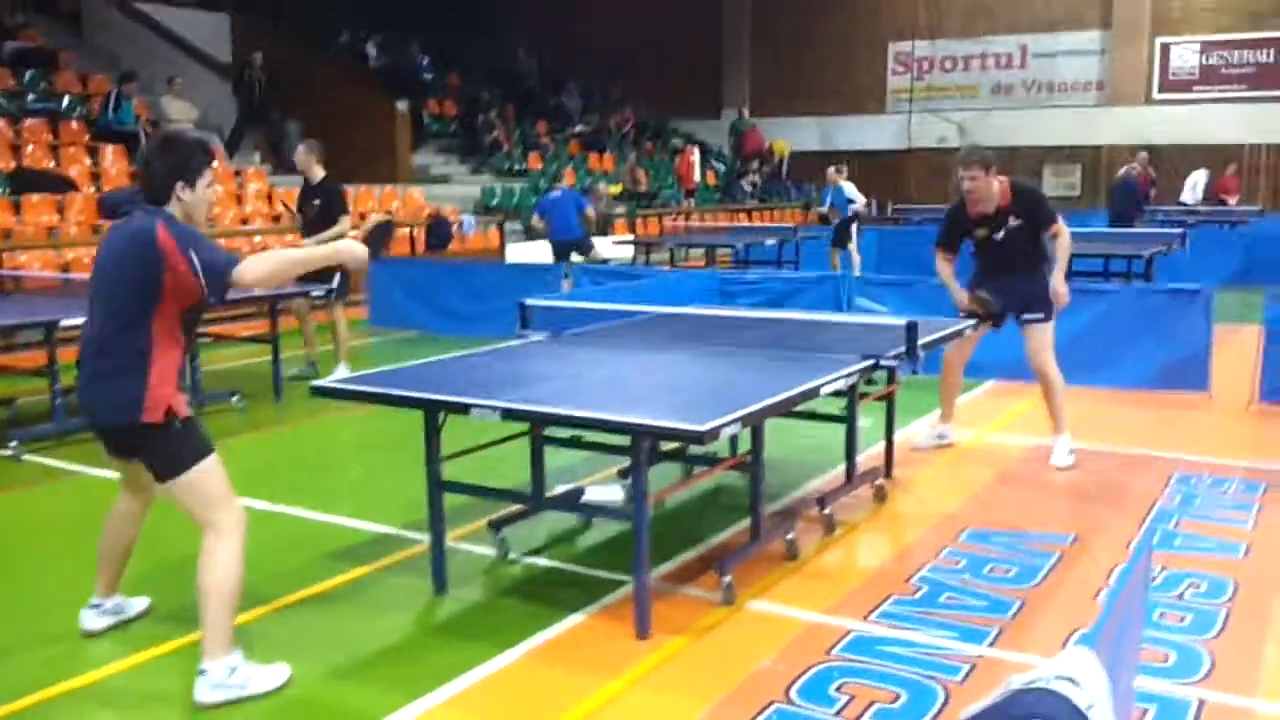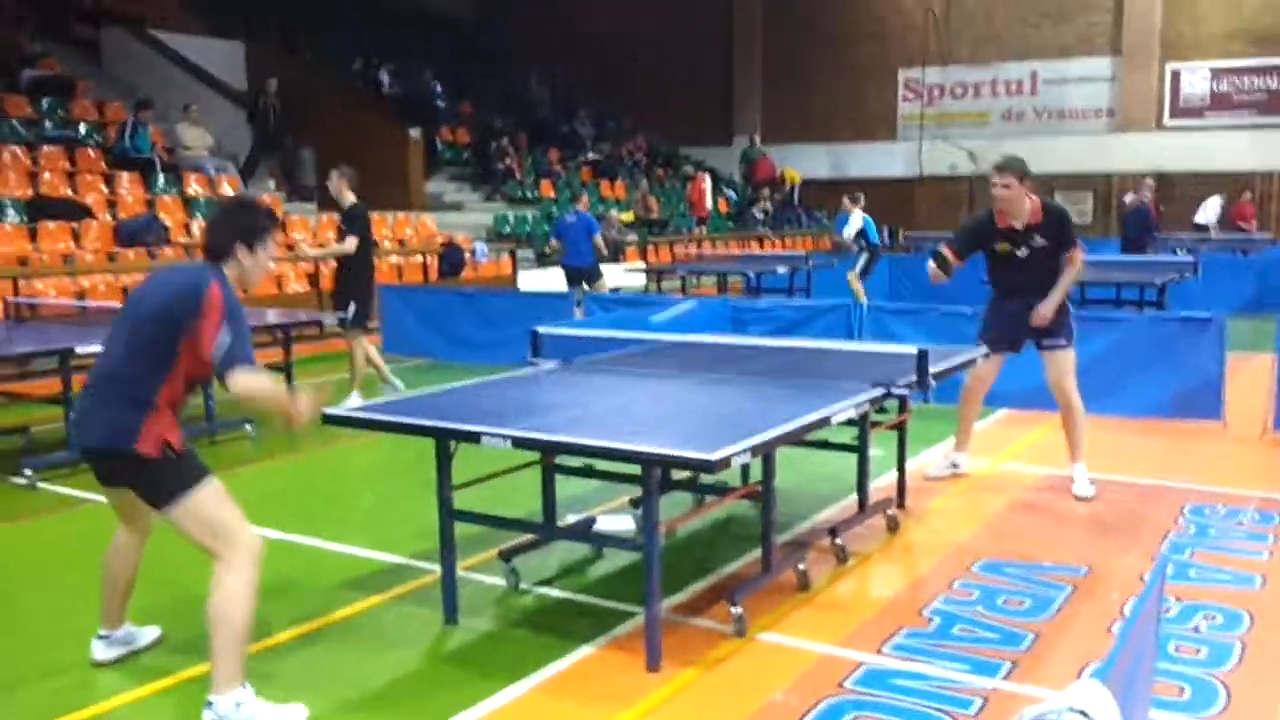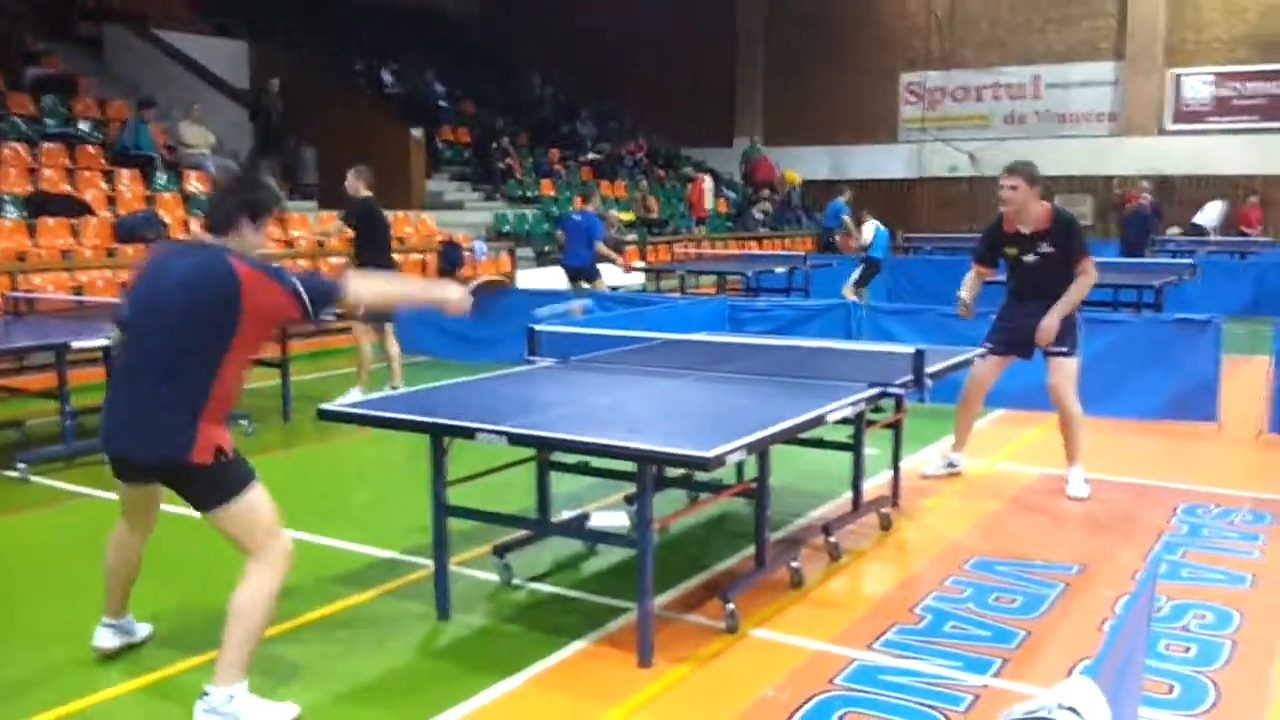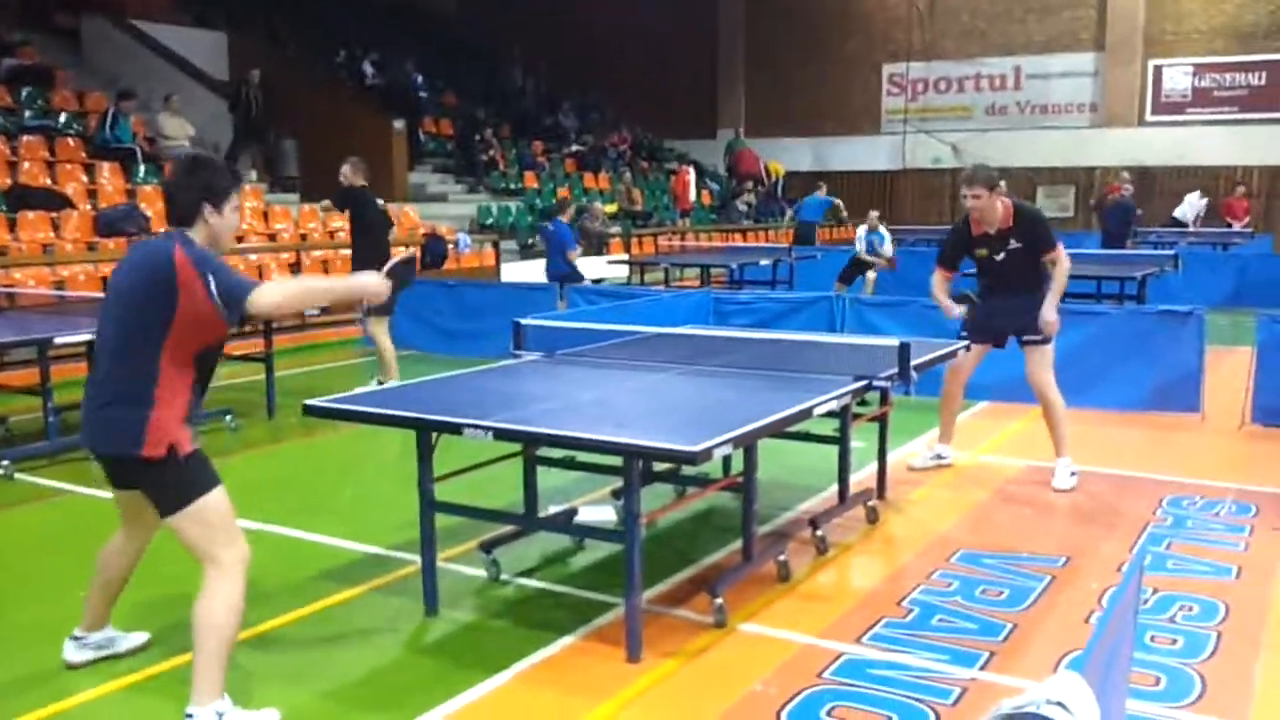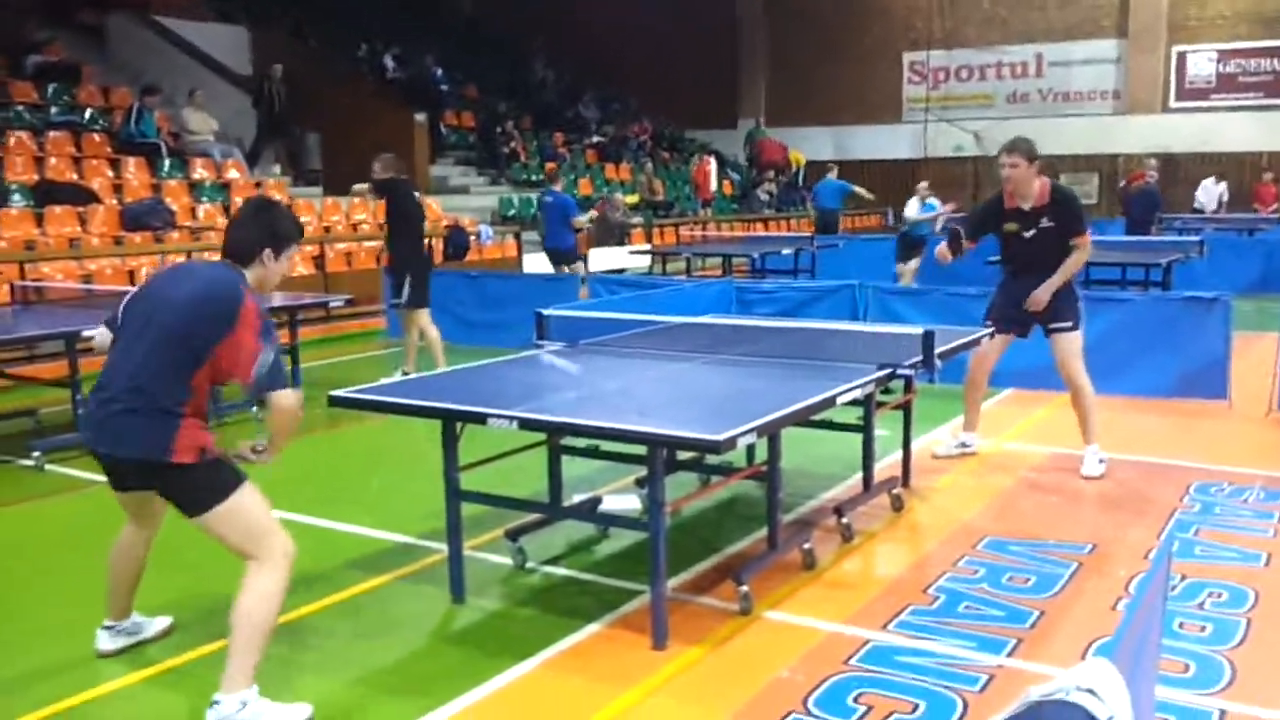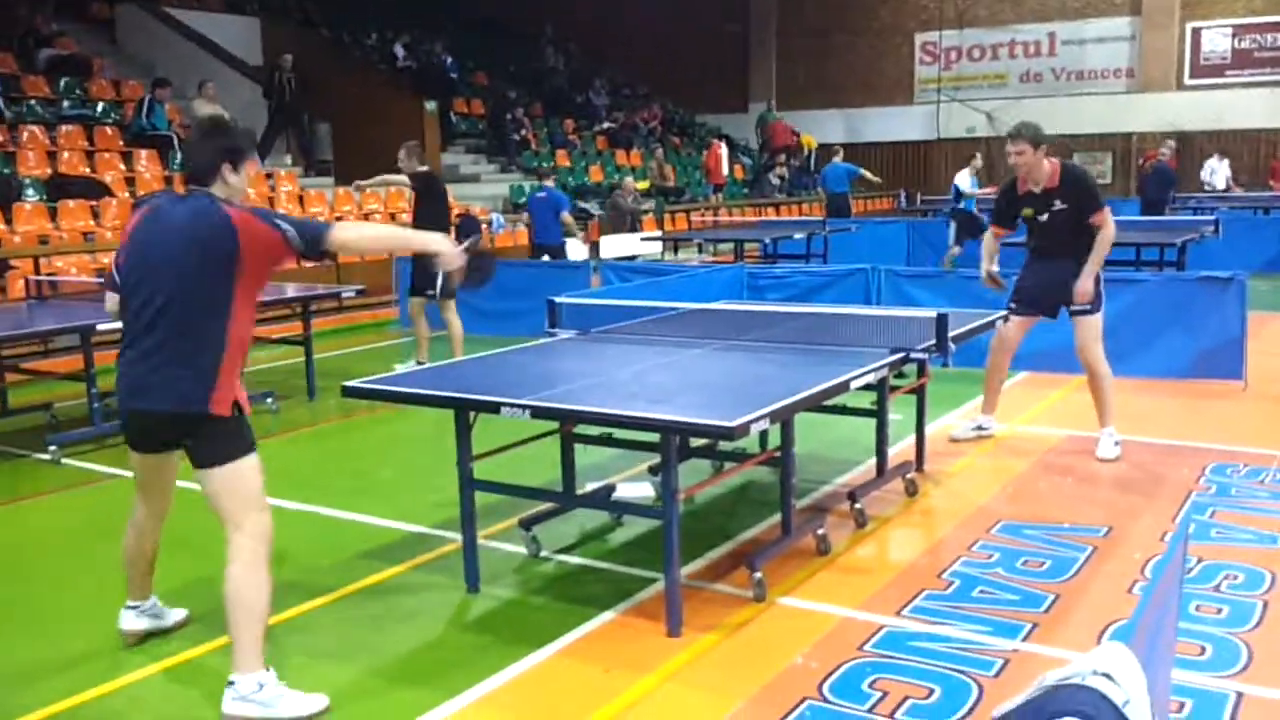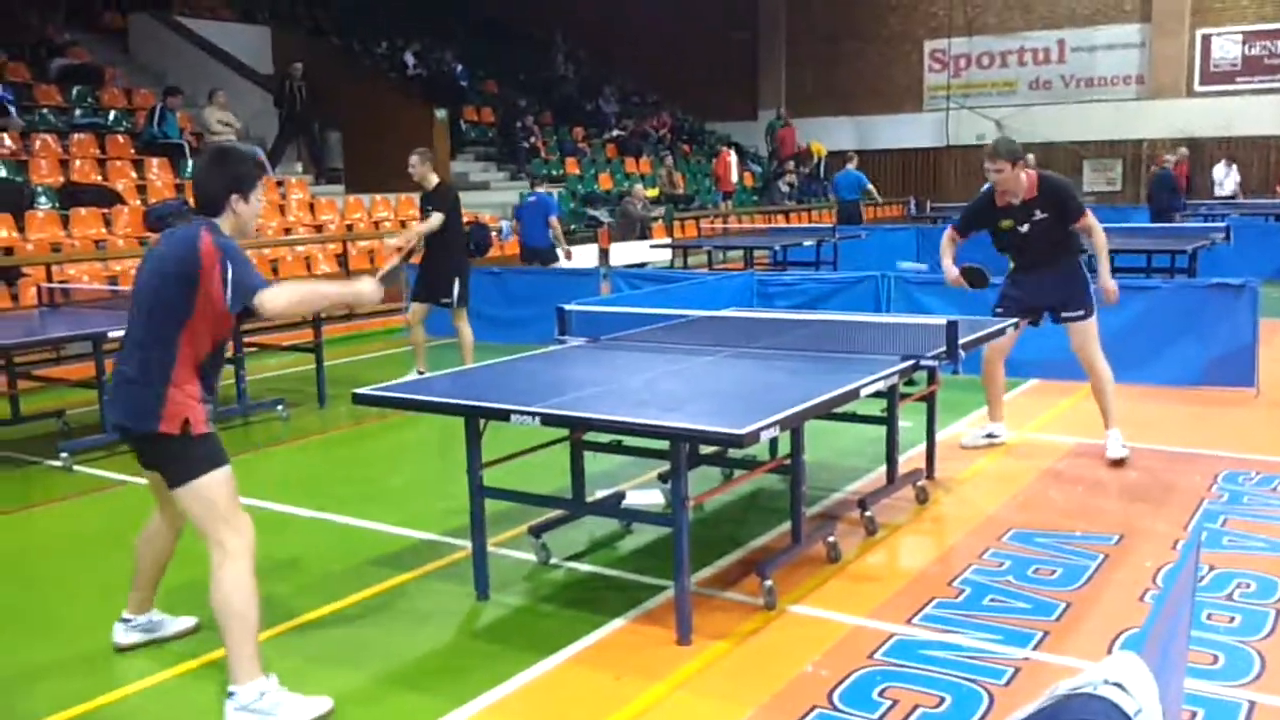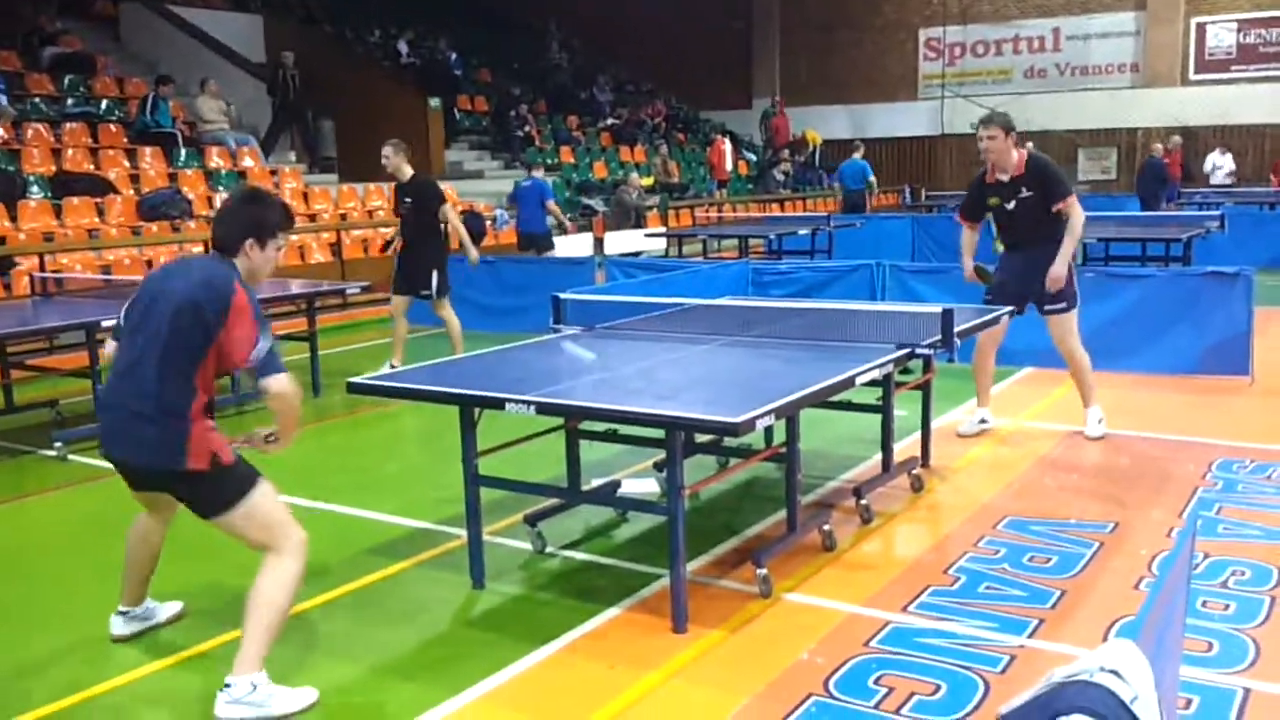
dt=0.3s
person 1, frame 1
left shoulder: (128, 230)
right shoulder: (165, 236)
right elbow: (244, 273)
right wrist: (334, 250)
left hip: (105, 392)
right hip: (146, 400)
left knee: (137, 492)
right knee: (225, 521)
left ankle: (103, 603)
right ankle: (220, 669)
person 1, frame 2
left shoulder: (172, 279)
right shoulder: (215, 295)
right elbow: (245, 383)
right wrist: (293, 406)
left hip: (97, 425)
right hip: (140, 435)
left knee: (135, 522)
right knee: (241, 549)
left ankle: (111, 634)
person 1, frame 3
left shoulder: (158, 260)
right shoulder: (245, 277)
left elbow: (122, 330)
right elbow: (350, 291)
right wrist: (436, 292)
left hip: (123, 426)
right hip: (188, 441)
left knee: (134, 522)
right knee: (271, 554)
left ankle: (114, 625)
person 1, frame 4
left shoulder: (146, 255)
right shoulder: (186, 261)
left elbow: (127, 330)
right elbow: (262, 299)
right wrist: (356, 286)
left hip: (106, 421)
right hip: (151, 432)
left knee: (137, 527)
right knee: (228, 557)
left ankle: (89, 635)
person 1, frame 5
left shoulder: (171, 277)
right shoulder: (242, 307)
left elbow: (108, 337)
right elbow: (284, 402)
right wrist: (273, 444)
left hip: (105, 426)
right hip: (166, 442)
left knee: (144, 519)
right knee: (273, 553)
left ankle: (118, 626)
person 1, frame 6
left shoulder: (146, 215)
right shoulder: (235, 222)
left elbow: (113, 300)
right elbow: (336, 237)
right wrist: (427, 241)
left hip: (138, 390)
right hip: (204, 396)
left knee: (151, 502)
right knee: (250, 531)
left ankle: (139, 609)
person 1, frame 7
left shoulder: (177, 241)
right shoulder: (210, 245)
right elbow: (270, 303)
right wrist: (352, 289)
left hip: (134, 403)
right hip: (166, 410)
left knee: (172, 511)
right knee: (232, 540)
left ankle: (137, 619)
person 1, frame 8
left shoulder: (167, 273)
right shoulder: (232, 292)
left elbow: (115, 351)
right elbow: (279, 387)
right wrist: (285, 431)
left hip: (119, 428)
right hip: (179, 444)
left knee: (158, 508)
right knee: (288, 543)
left ankle: (130, 611)
person 2, frame 1
left shoulder: (1027, 195)
right shoulder: (959, 214)
left elbow: (1062, 235)
right elbow: (944, 259)
left wrist: (1059, 278)
right wrist: (957, 292)
left hip: (1033, 282)
right hip: (987, 285)
left knee: (1042, 361)
right knee: (953, 355)
left ankle: (1062, 440)
right ankle: (944, 428)
person 2, frame 2
left shoulder: (1054, 216)
right shoulder: (982, 225)
left elbow: (1076, 261)
right elbow: (945, 257)
left wrist: (1052, 301)
right wrist: (936, 267)
left hip: (1048, 306)
right hip: (1005, 306)
left knee: (1064, 387)
right knee: (974, 382)
left ankle: (1079, 469)
right ankle: (958, 457)
person 2, frame 3
left shoulder: (1063, 224)
right shoulder: (997, 230)
left elbow: (1087, 275)
right elbow: (978, 272)
left wrist: (1054, 317)
right wrist: (967, 294)
left hip: (1056, 315)
right hip: (1015, 310)
left knee: (1062, 391)
right knee: (974, 383)
left ankle: (1075, 470)
right ankle: (955, 457)
person 2, frame 4
left shoulder: (1029, 218)
right shoulder: (961, 232)
left elbow: (1060, 263)
right elbow: (941, 275)
left wrist: (1050, 306)
right wrist: (946, 303)
left hip: (1031, 302)
right hip: (988, 303)
left knee: (1041, 381)
right knee: (953, 373)
left ankle: (1064, 462)
right ankle: (942, 449)
person 2, frame 5
left shoulder: (1062, 199)
right shoulder: (994, 206)
left elbow: (1082, 248)
right elbow: (961, 243)
left wrist: (1049, 286)
right wrist: (944, 250)
left hip: (1056, 289)
right hip: (1013, 289)
left knee: (1071, 368)
right knee: (978, 362)
left ankle: (1093, 450)
right ankle: (968, 437)
person 2, frame 6
left shoulder: (1075, 178)
right shoulder: (1011, 192)
left elbow: (1107, 228)
right elbow: (995, 233)
left wrist: (1087, 276)
right wrist: (987, 265)
left hip: (1078, 271)
right hip: (1037, 269)
left knee: (1089, 351)
right knee: (1001, 344)
left ankle: (1108, 432)
right ankle: (985, 419)
person 2, frame 7
left shoulder: (1053, 188)
right shoulder: (987, 204)
left elbow: (1093, 228)
right elbow: (951, 234)
left wrist: (1105, 274)
right wrist: (948, 266)
left hip: (1066, 274)
right hip: (1022, 278)
left knee: (1090, 355)
right knee: (992, 352)
left ankle: (1113, 435)
right ankle: (995, 426)
person 2, frame 8
left shoulder: (1041, 168)
right shoulder: (982, 184)
left elbow: (1076, 215)
right elbow: (970, 226)
left wrist: (1061, 262)
right wrist: (967, 261)
left hip: (1050, 262)
right hip: (1012, 262)
left knee: (1067, 344)
right knee: (985, 338)
left ankle: (1092, 411)
right ankle: (983, 413)
person 3, frame 1
left shoulder: (333, 188)
right shoulder: (306, 188)
left elbow: (345, 225)
left wrist: (314, 240)
right wrist: (293, 221)
left knee: (335, 311)
right knee: (299, 306)
left ankle: (342, 366)
right ankle: (310, 363)
person 3, frame 2
left shoulder: (357, 213)
right shoulder: (347, 212)
left elbow: (349, 247)
left wrist: (315, 253)
right wrist: (321, 254)
left hip: (358, 286)
right hip: (347, 285)
left knee: (354, 338)
right knee: (357, 338)
left ankle: (356, 394)
right ankle: (390, 381)
person 3, frame 3
left shoulder: (361, 205)
right shoulder: (374, 208)
left elbow: (333, 230)
left wrist: (321, 231)
right wrist: (353, 261)
left knee: (362, 332)
right knee: (386, 334)
left ankle: (360, 389)
right ankle: (397, 386)
person 3, frame 4
left shoulder: (353, 193)
right shoulder: (377, 201)
left elbow: (325, 206)
right elbow: (390, 231)
left hip: (371, 271)
right hip: (382, 270)
left knee: (375, 329)
right knee: (381, 328)
left ankle: (394, 381)
right ankle: (382, 381)
person 3, frame 5
left shoulder: (395, 186)
right shoulder: (407, 190)
left elbow: (359, 189)
left wrist: (357, 189)
right wrist: (391, 241)
left hip: (410, 266)
right hip: (411, 264)
left knee: (422, 321)
right knee: (408, 320)
left ankle: (442, 371)
right ankle: (408, 371)
person 3, frame 6
left shoulder: (429, 179)
right shoulder: (424, 182)
left elbow: (393, 179)
left wrist: (364, 184)
right hip: (424, 257)
left knee: (448, 310)
right knee: (415, 309)
right ankle: (421, 361)
person 3, frame 7
left shoulder: (446, 192)
right shoulder: (425, 195)
left elbow: (434, 224)
left wrist: (402, 238)
right wrist: (417, 241)
left hip: (452, 265)
right hip: (430, 266)
left knee: (459, 319)
right knee: (413, 318)
right ankle: (420, 371)
person 3, frame 8
left shoulder: (425, 184)
right shoulder: (398, 188)
left elbow: (449, 215)
left wrist: (469, 247)
right wrist: (398, 237)
left hip: (431, 257)
right hip: (409, 257)
left knee: (442, 309)
right knee: (397, 310)
right ankle: (395, 364)
